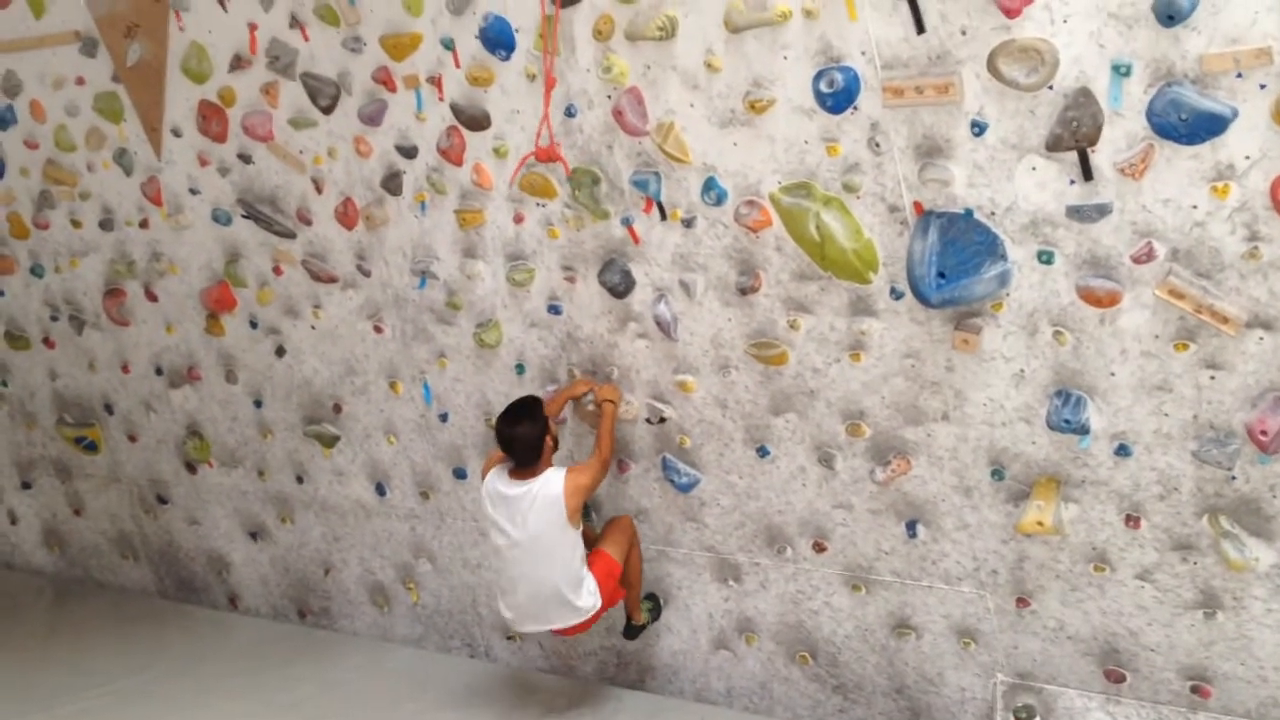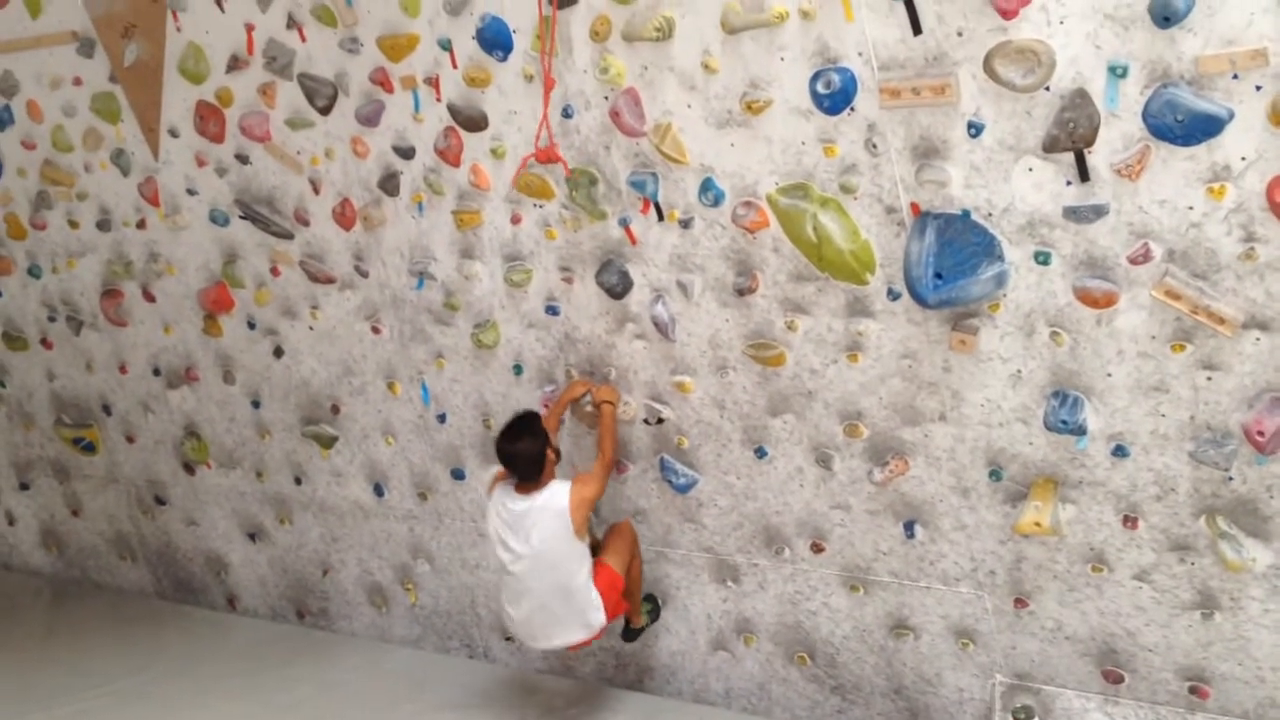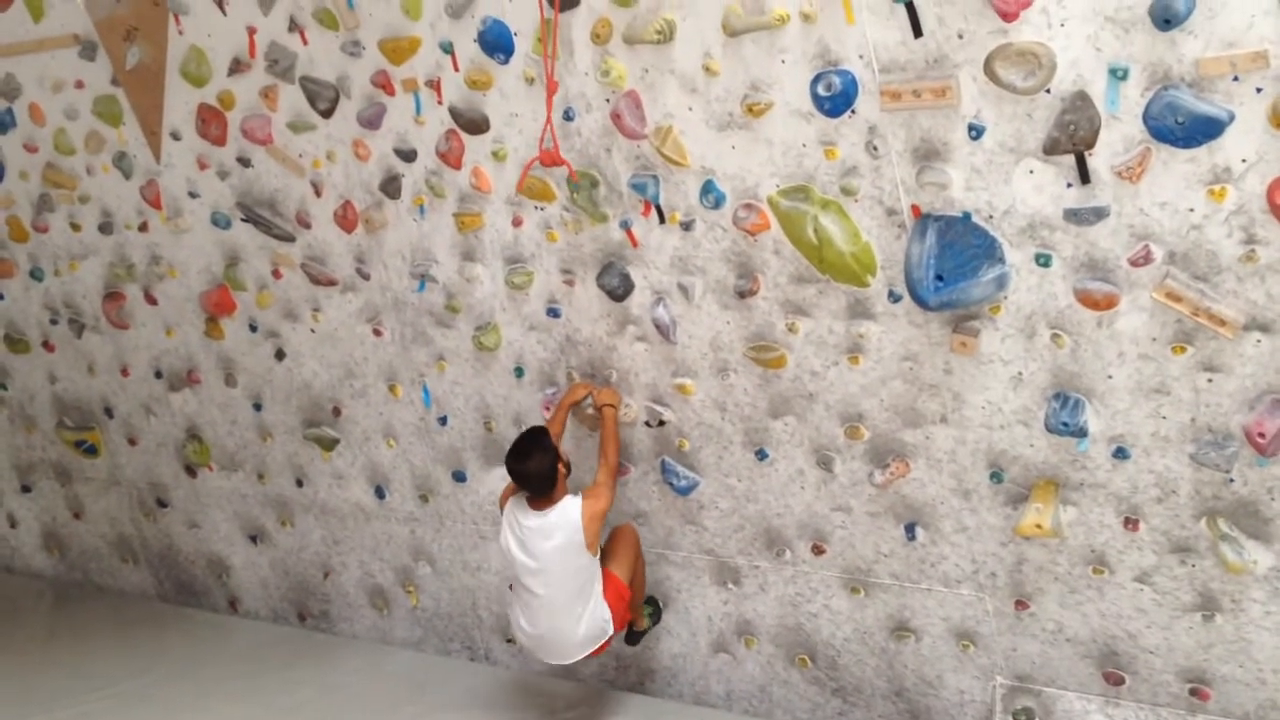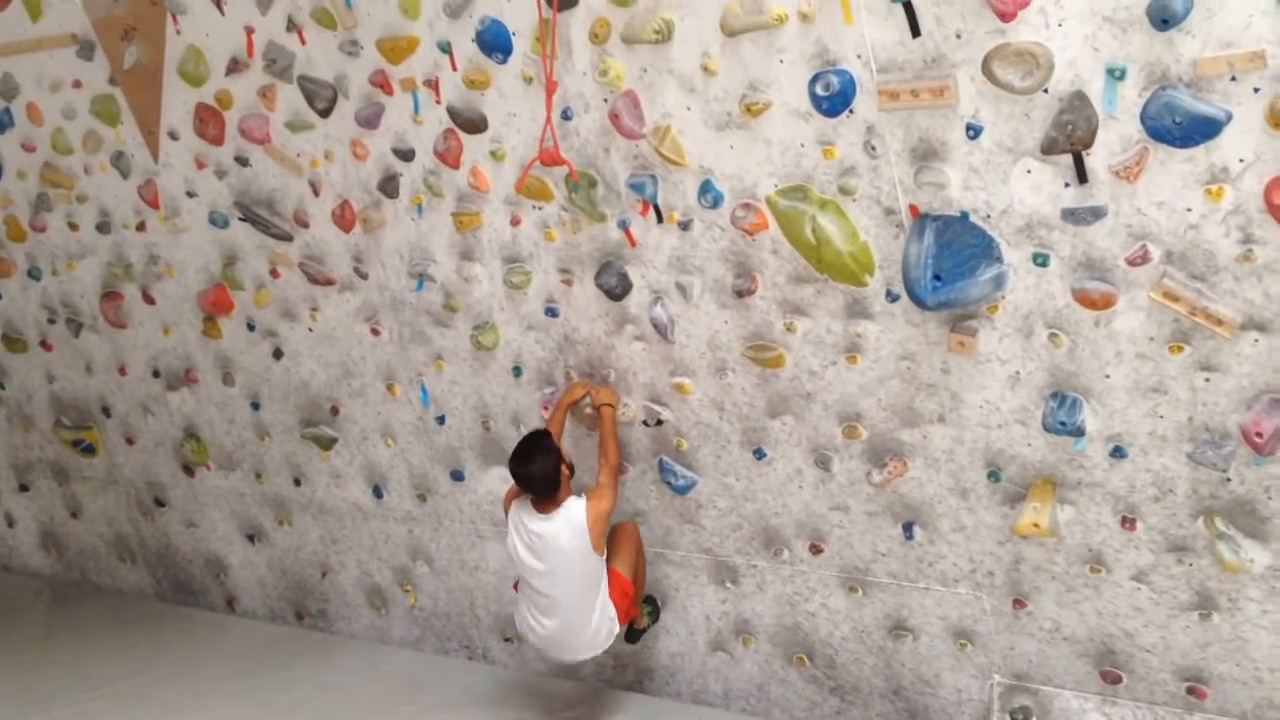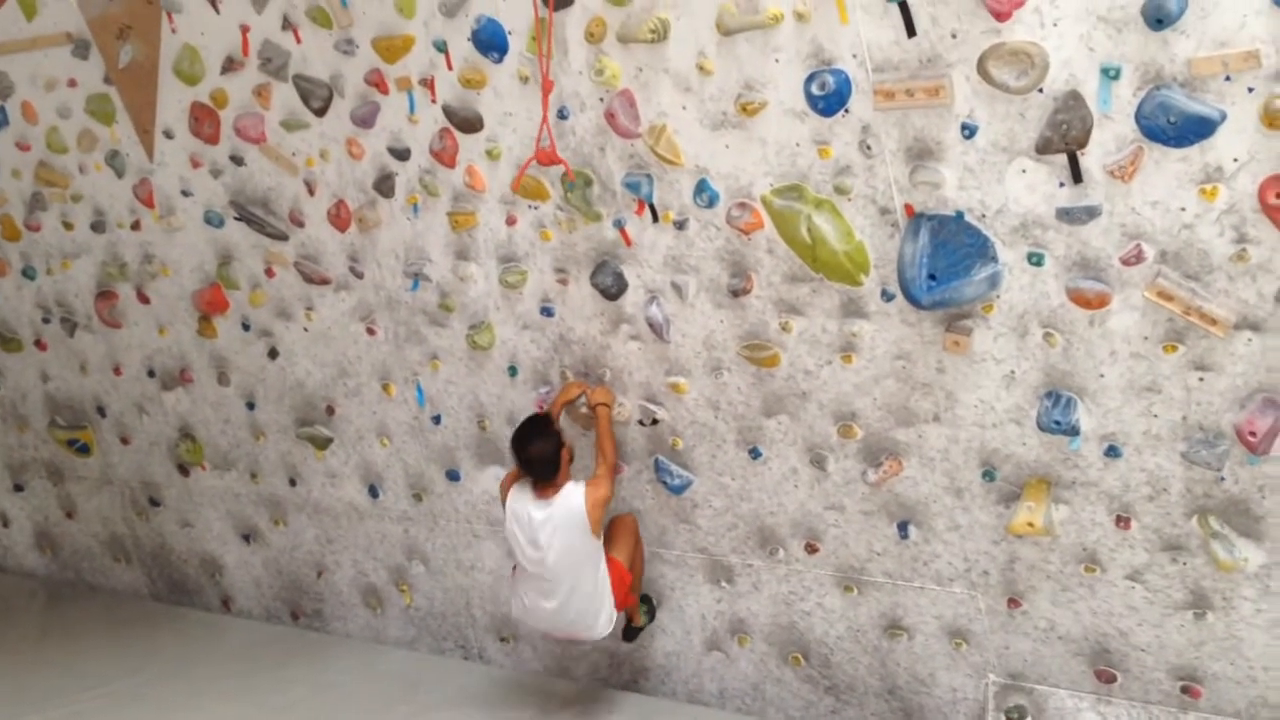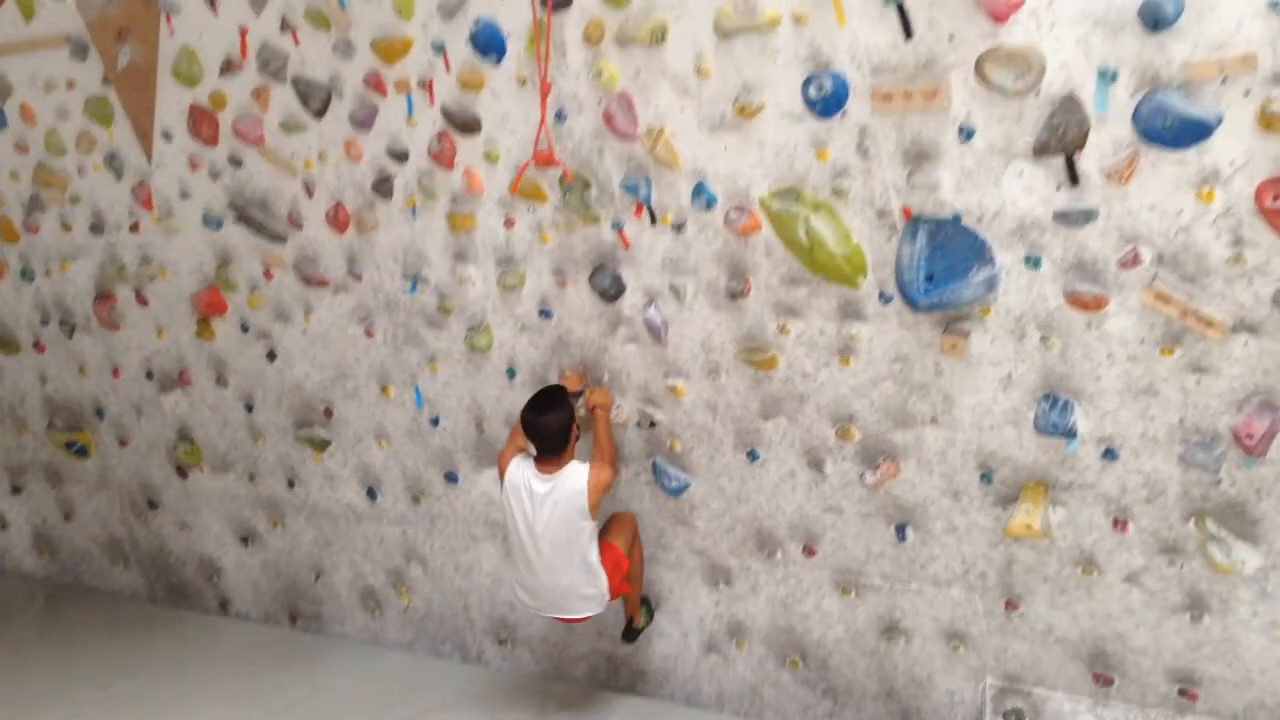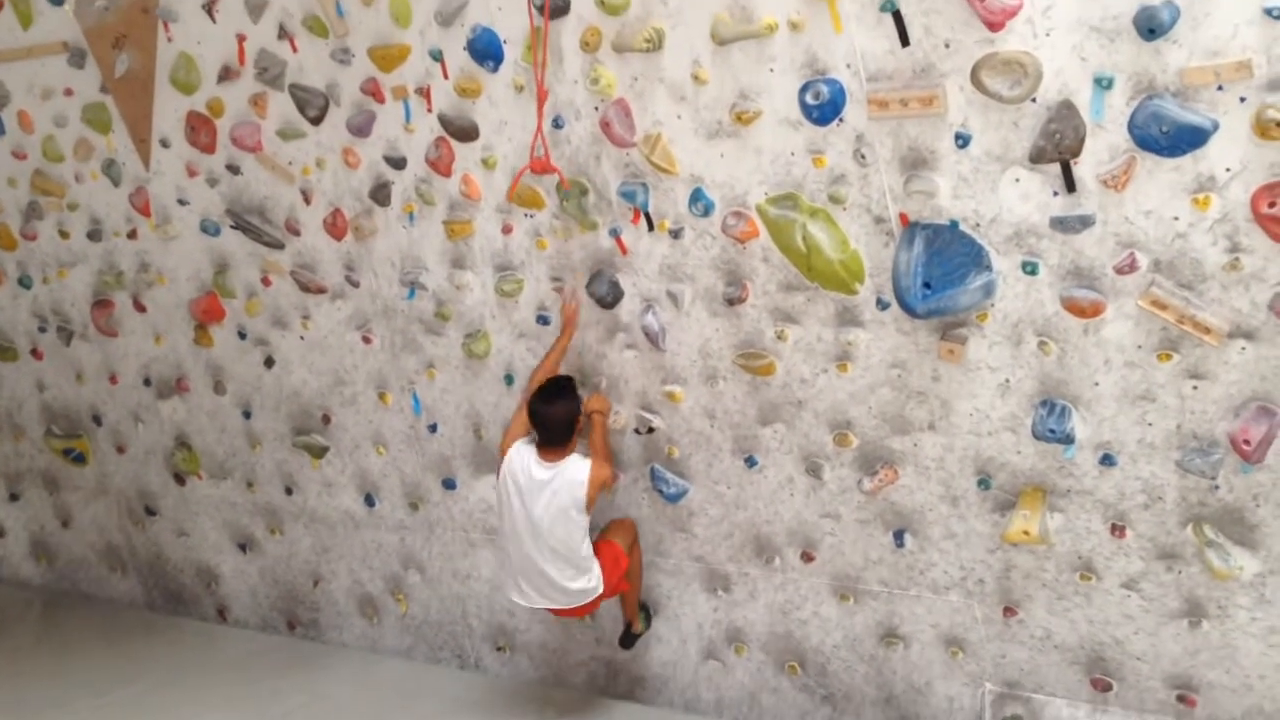
dt=0.1s
person 1, frame 1
left shoulder: (492, 472)
right shoulder: (571, 485)
left elbow: (525, 435)
right elbow: (602, 456)
left wrist: (565, 396)
right wrist: (608, 404)
left hip: (518, 616)
right hip: (574, 614)
right knee: (623, 525)
right ankle: (637, 617)
person 1, frame 2
left shoulder: (497, 489)
right shoulder: (576, 496)
left elbow: (527, 446)
right elbow: (606, 459)
left wrist: (565, 399)
right wrist: (606, 405)
left hip: (523, 628)
right hip: (578, 628)
right knee: (624, 532)
right ankle: (636, 620)
person 1, frame 3
left shoulder: (510, 503)
right shoulder: (588, 510)
left elbow: (535, 457)
right elbow: (609, 464)
left wrist: (566, 403)
right wrist: (608, 408)
left hip: (528, 637)
right hip: (586, 640)
right knee: (626, 534)
right ankle: (638, 622)
person 1, frame 4
left shoulder: (513, 506)
right shoulder: (592, 511)
left elbow: (535, 458)
right elbow: (610, 465)
left wrist: (564, 403)
right wrist: (606, 408)
left hip: (534, 634)
right hip: (591, 638)
right knee: (627, 530)
right ankle: (638, 620)
person 1, frame 5
left shoulder: (511, 491)
right shoulder: (590, 497)
left elbow: (534, 436)
right elbow: (609, 463)
left wrist: (558, 403)
right wrist: (602, 407)
left hip: (532, 615)
right hip: (591, 621)
right knee: (626, 524)
right ankle: (635, 618)
person 1, frame 6
left shoulder: (509, 467)
right shoulder: (591, 480)
left elbow: (524, 427)
right elbow: (607, 461)
left wrist: (552, 397)
right wrist: (599, 409)
left hip: (529, 596)
right hip: (584, 602)
right knee: (625, 522)
right ankle: (635, 619)
person 1, frame 7
left shoulder: (512, 450)
right shoulder: (594, 474)
left elbow: (533, 389)
left wrist: (565, 333)
right wrist: (599, 415)
left hip: (524, 589)
right hip: (578, 598)
right knee: (625, 530)
right ankle: (633, 625)
